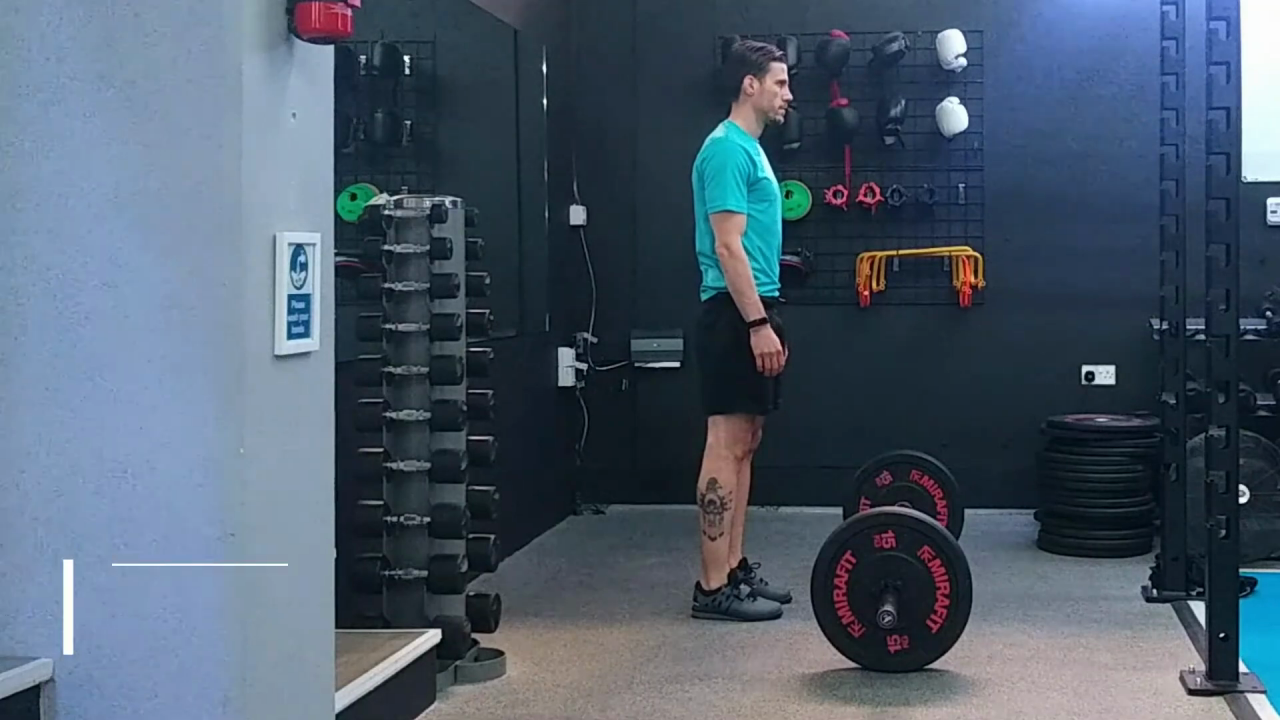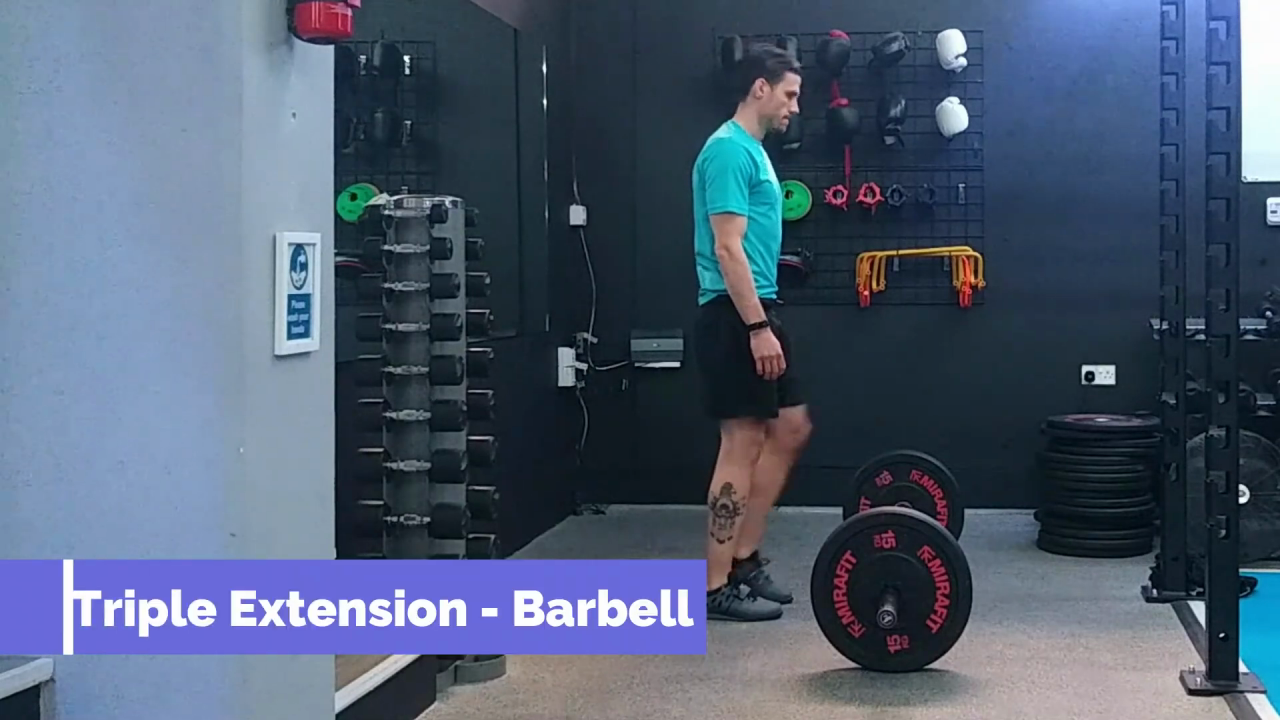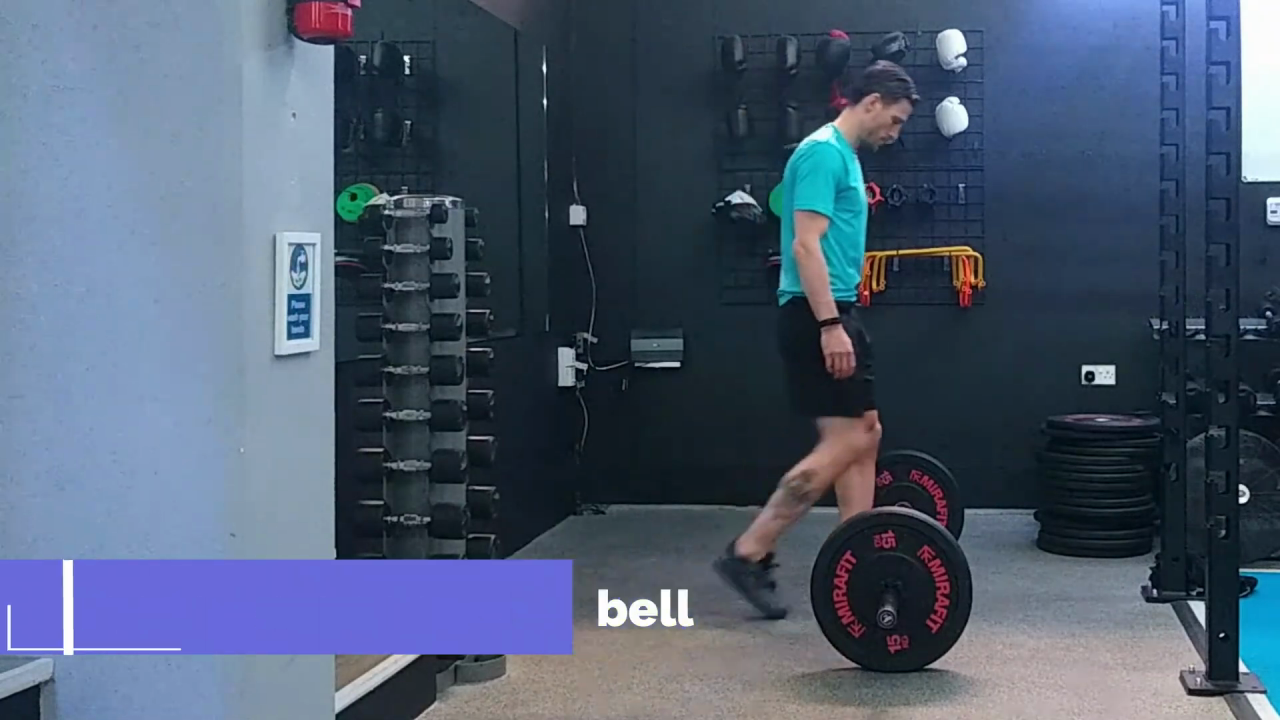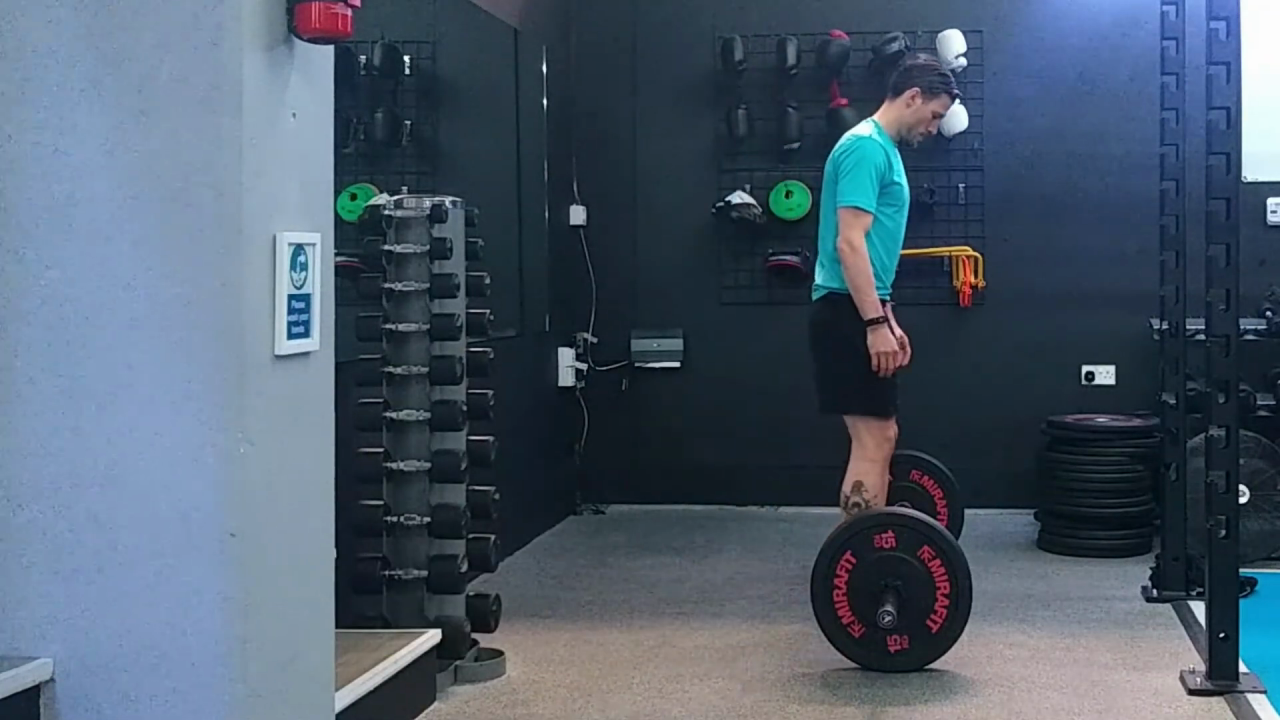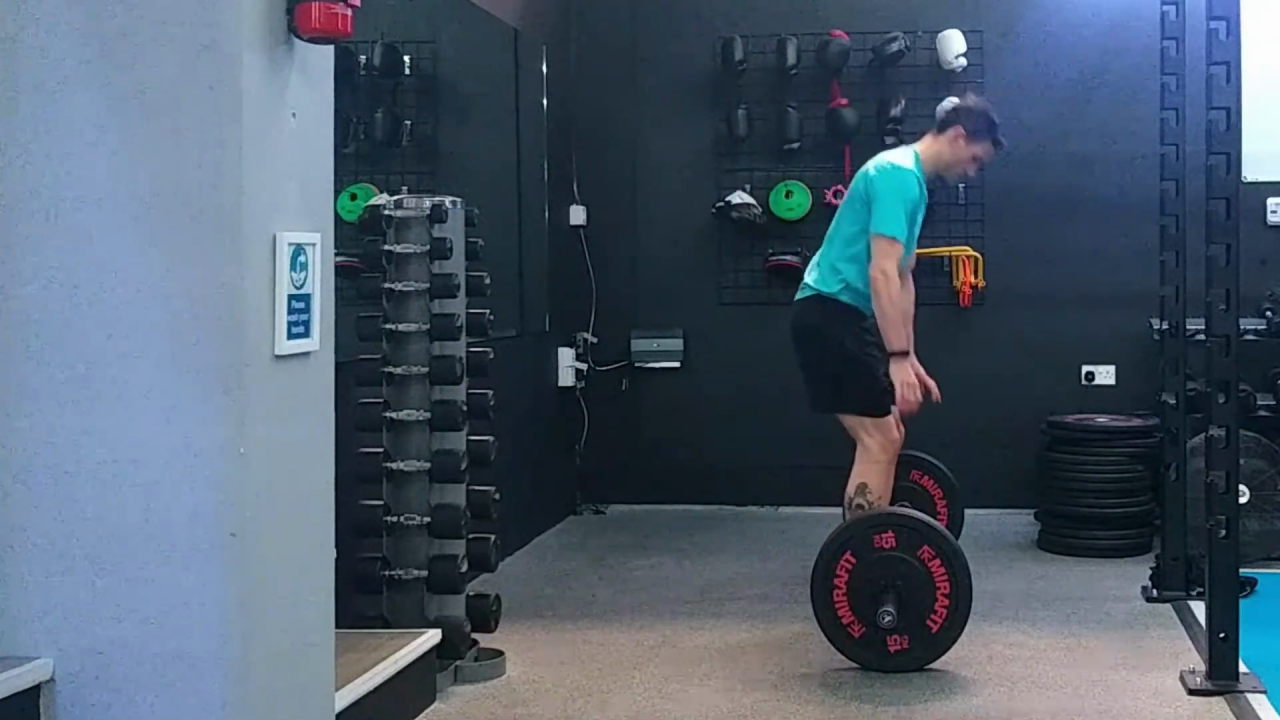
dt=0.7s
person 1, frame 1
left shoulder: (749, 149)
right shoulder: (727, 149)
right elbow: (728, 246)
left wrist: (765, 320)
right wrist: (758, 323)
left hip: (751, 312)
right hip: (736, 315)
left knee: (744, 444)
right knee: (727, 445)
left ankle: (735, 568)
right ankle: (714, 586)
person 1, frame 2
left shoulder: (750, 149)
right shoulder: (729, 150)
right elbow: (728, 249)
left wrist: (767, 322)
right wrist: (758, 326)
left hip: (753, 314)
right hip: (733, 318)
left knee: (789, 432)
right knee: (743, 448)
left ankle: (744, 560)
right ankle: (716, 586)
person 1, frame 3
left shoulder: (844, 156)
right shoulder: (822, 152)
right elbow: (805, 244)
left wrist: (838, 323)
right wrist: (829, 324)
left hip: (833, 313)
right hip: (815, 320)
left knee: (865, 435)
right knee: (845, 443)
right ankle: (748, 554)
person 1, frame 4
left shoulder: (880, 148)
right shoulder: (865, 147)
right elbow: (850, 243)
left wrist: (888, 320)
right wrist: (877, 323)
left hip: (859, 313)
right hip: (849, 313)
left knee: (880, 438)
right knee: (874, 441)
person 1, frame 5
left shoulder: (910, 176)
right shoulder: (899, 175)
left elbow: (902, 278)
right elbow: (884, 273)
left wrist: (910, 359)
right wrist: (899, 358)
left hip: (842, 314)
right hip: (827, 314)
left knee: (886, 436)
right knee: (880, 440)
